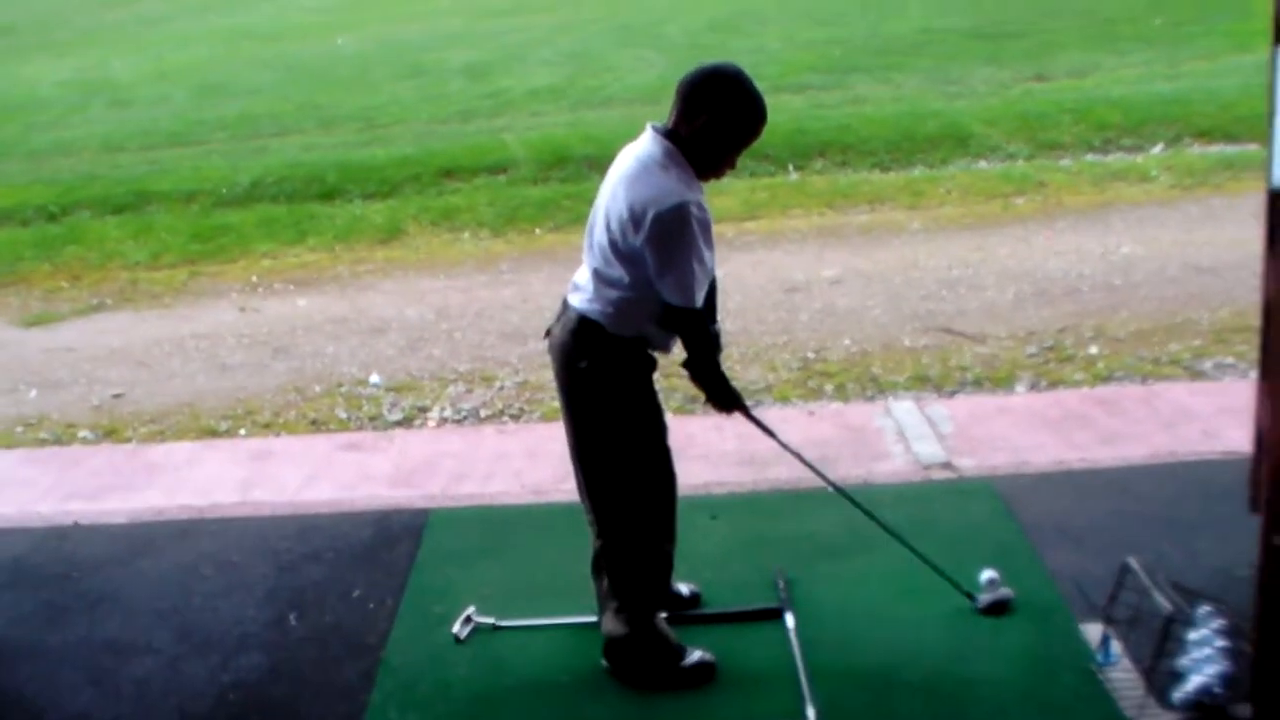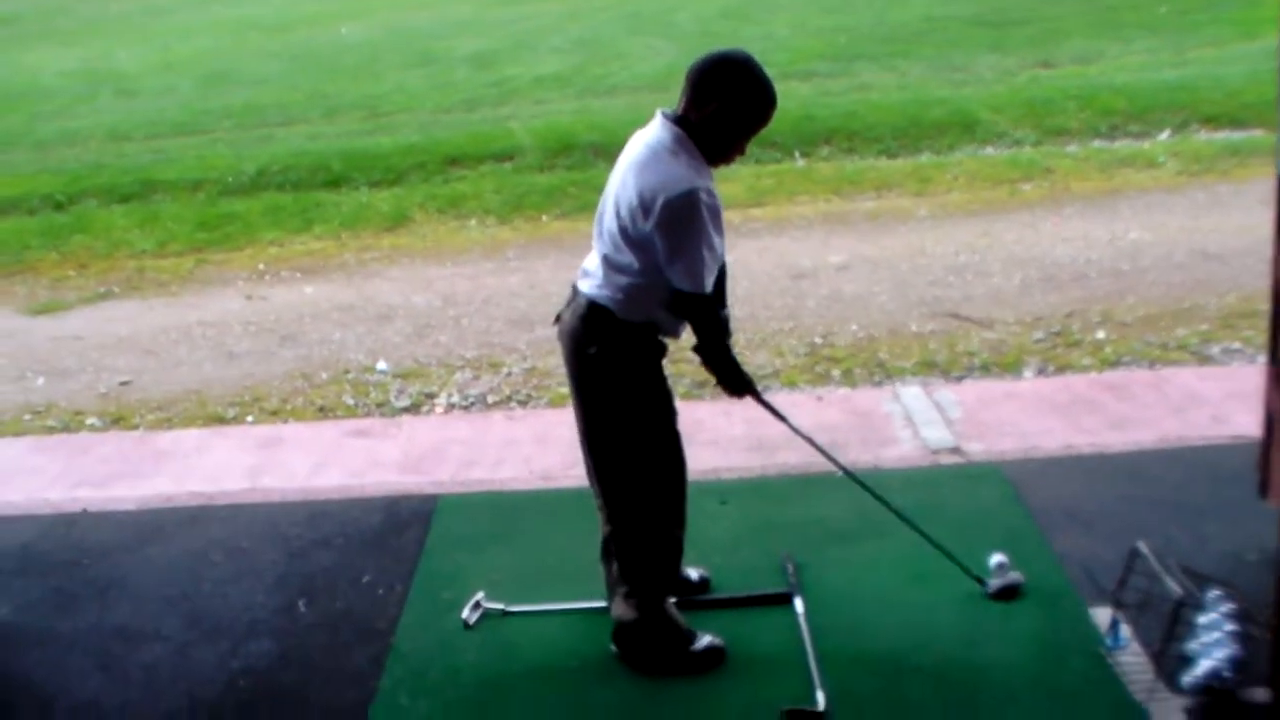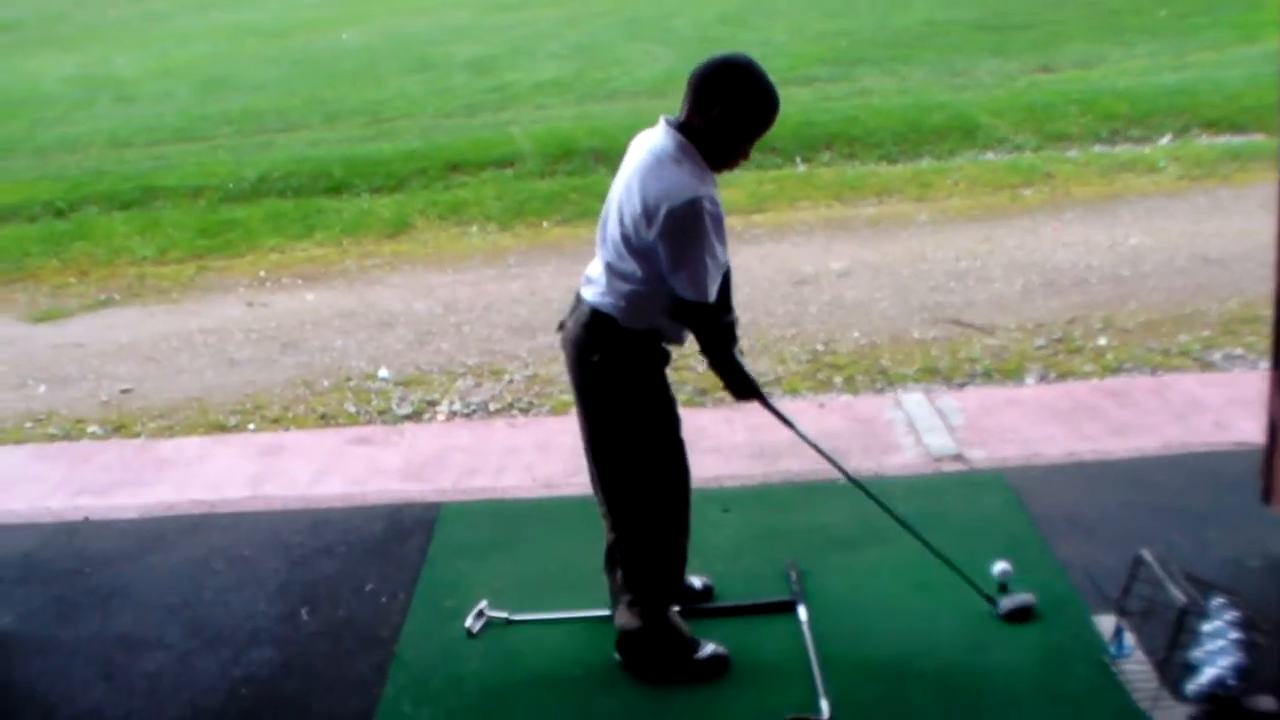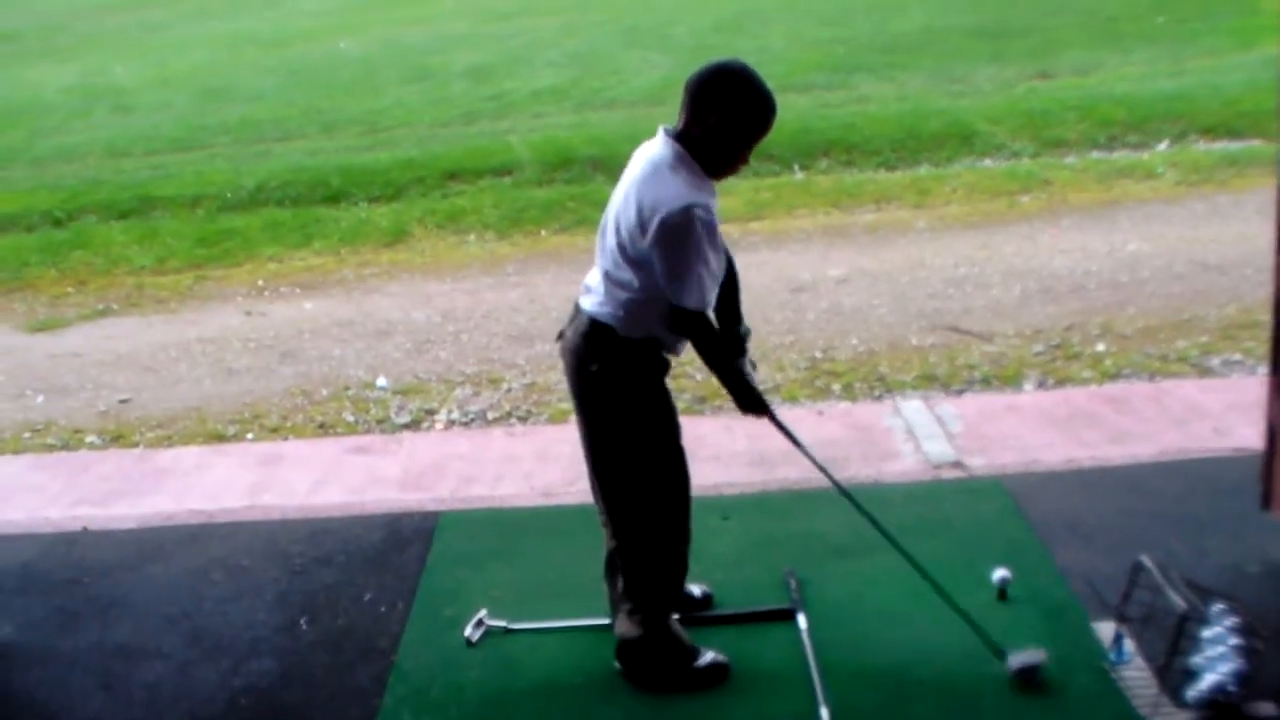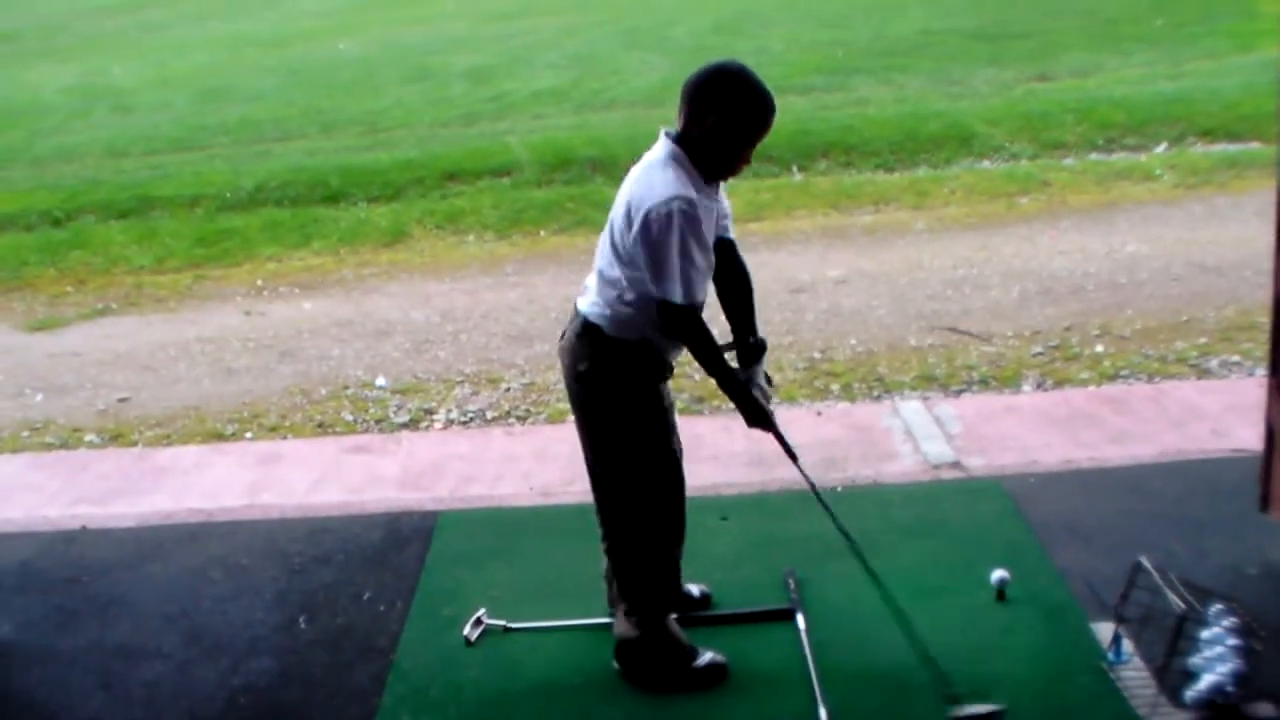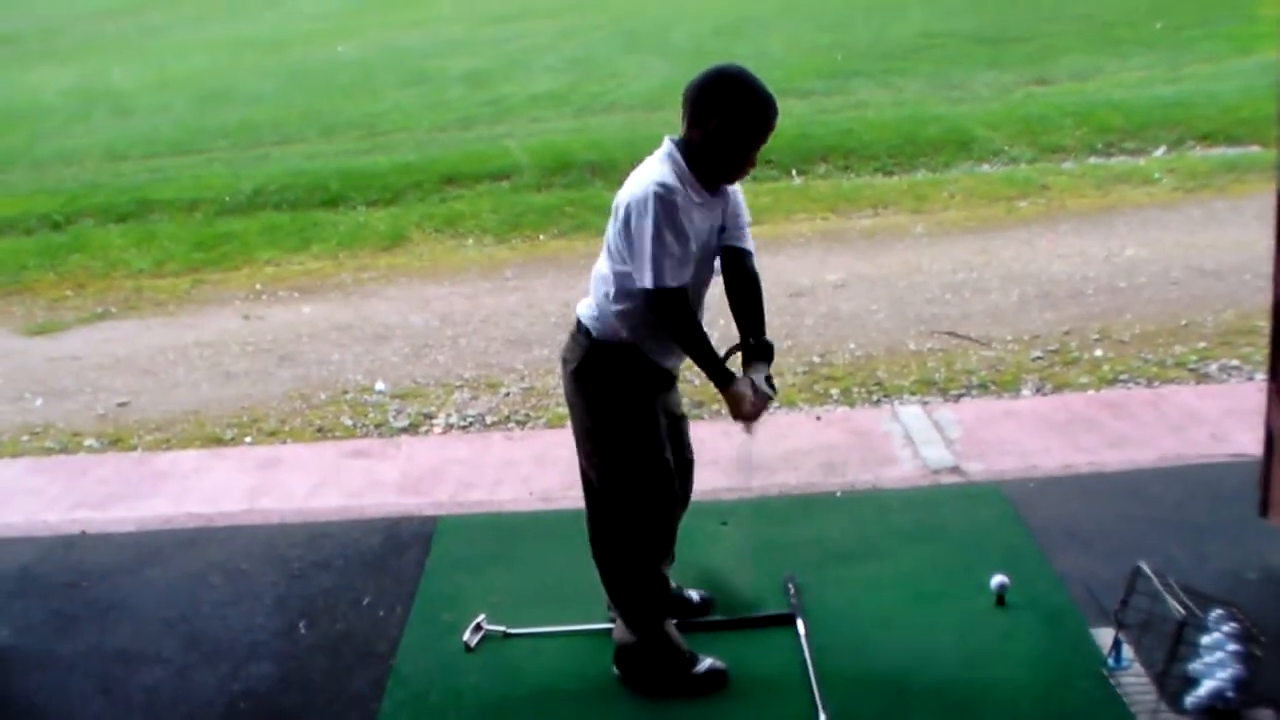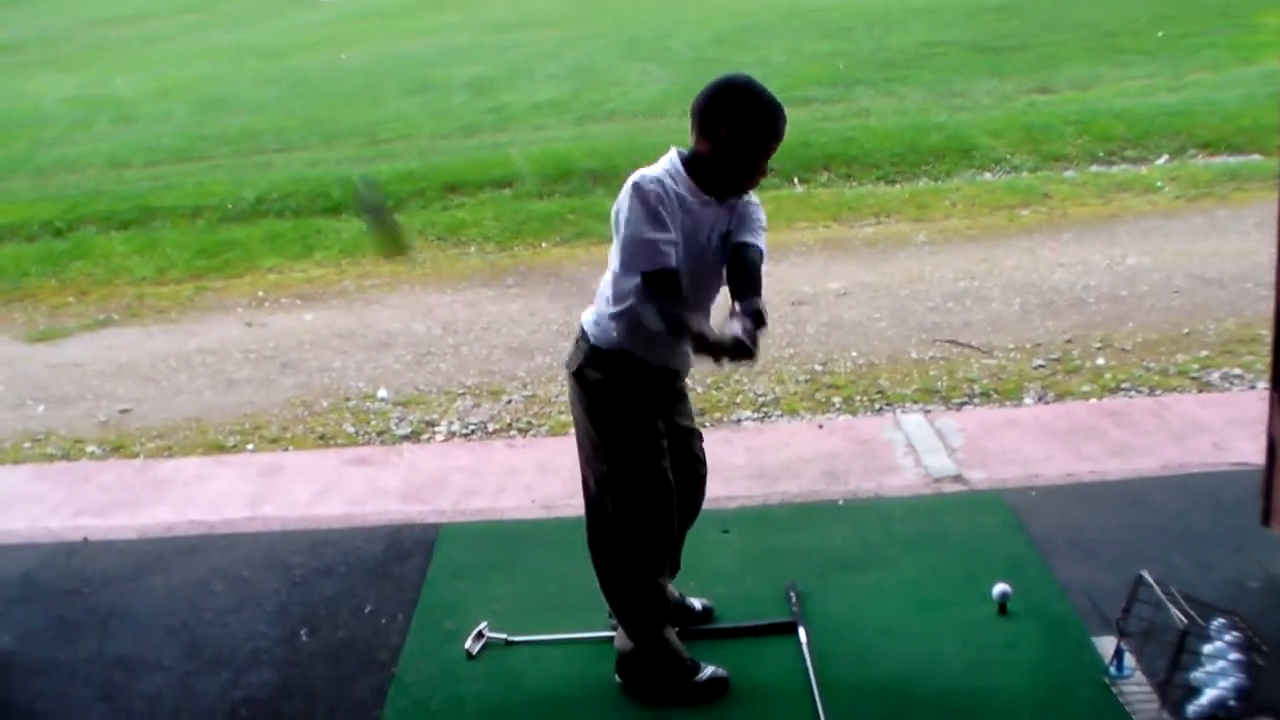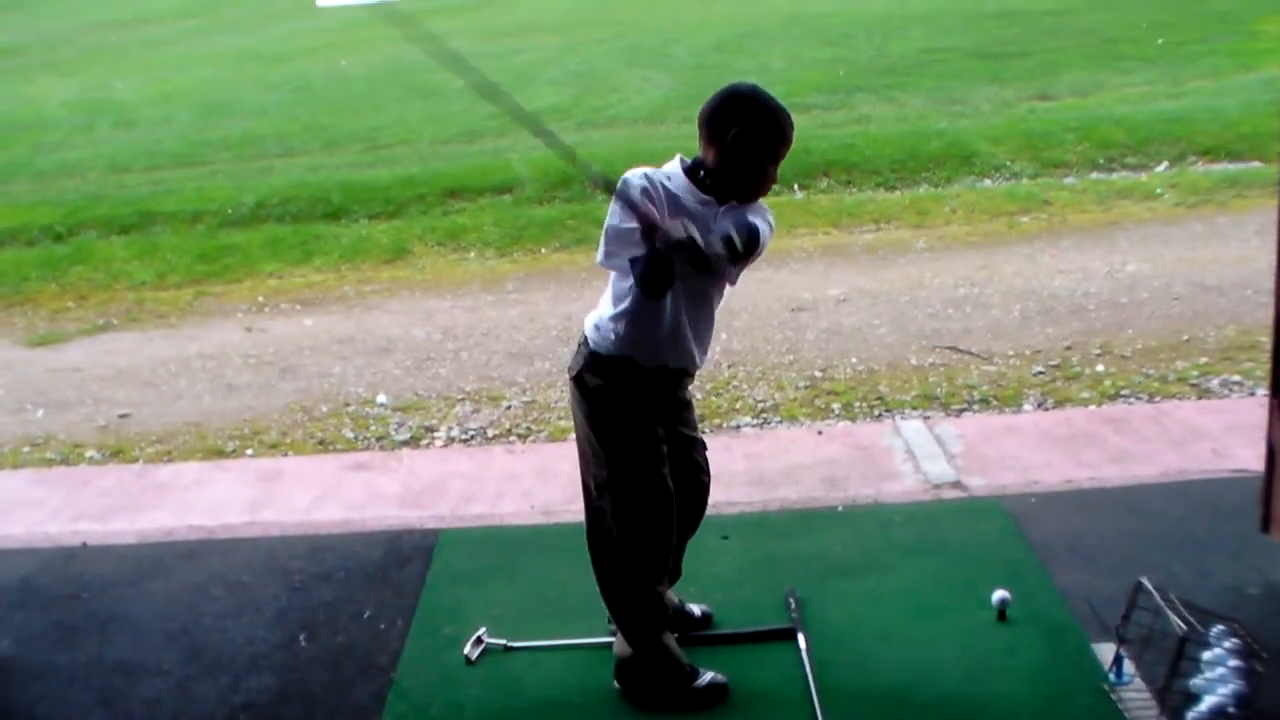
dt=0.1s
person 1, frame 1
left shoulder: (641, 153)
right shoulder: (676, 203)
right elbow: (681, 309)
left wrist: (705, 350)
right wrist: (712, 375)
left hip: (586, 333)
right hip: (606, 355)
left knee: (622, 488)
right knee: (640, 494)
left ankle: (638, 586)
right ankle: (634, 638)
person 1, frame 2
left shoulder: (651, 139)
right shoulder: (686, 189)
right elbow: (690, 295)
left wrist: (714, 333)
right wrist: (722, 359)
left hip: (596, 318)
right hip: (616, 340)
left knee: (632, 473)
right knee: (650, 480)
left ankle: (645, 571)
right ankle: (643, 623)
person 1, frame 3
left shoulder: (652, 144)
right shoulder: (689, 197)
right elbow: (692, 306)
left wrist: (723, 333)
right wrist: (730, 366)
left hip: (600, 326)
right hip: (619, 347)
left knee: (635, 481)
right knee: (654, 489)
left ankle: (647, 580)
right ankle: (647, 631)
person 1, frame 4
left shoulder: (657, 154)
right shoulder: (684, 206)
left elbow: (715, 265)
right elbow: (687, 316)
left wrist: (735, 338)
right wrist: (737, 381)
left hip: (600, 336)
right hip: (619, 356)
left knee: (636, 489)
right knee: (655, 497)
left ankle: (648, 587)
right ankle: (647, 640)
person 1, frame 5
left shoulder: (699, 178)
right shoulder: (671, 202)
left elbow: (727, 262)
right elbow: (676, 314)
left wrist: (752, 349)
right wrist: (737, 385)
left hip: (635, 352)
right hip: (611, 358)
left knee: (654, 484)
right knee: (646, 497)
left ankle: (646, 587)
right ankle: (646, 640)
person 1, frame 6
left shoulder: (720, 190)
right shoulder: (660, 194)
left elbow: (740, 271)
right elbow: (667, 304)
left wrist: (757, 355)
right wrist: (724, 381)
left hip: (645, 359)
right hip: (611, 364)
left knee: (671, 477)
right knee: (639, 502)
left ankle: (646, 592)
right ankle: (646, 646)
person 1, frame 7
left shoulder: (743, 208)
right shoulder: (651, 190)
left elbow: (745, 266)
right elbow: (660, 292)
left wrist: (747, 318)
right wrist: (699, 334)
left hip: (665, 369)
right hip: (613, 371)
left knee: (683, 485)
right knee: (638, 512)
left ankle: (651, 597)
right ankle: (648, 655)
person 1, frame 8
left shoulder: (749, 212)
right shoulder: (645, 188)
left elbow: (736, 250)
right elbow: (651, 281)
left wrist: (689, 241)
right wrist: (666, 243)
left hip: (669, 376)
right hip: (614, 377)
left knee: (685, 492)
right knee: (637, 518)
left ankle: (649, 603)
right ankle: (647, 661)
